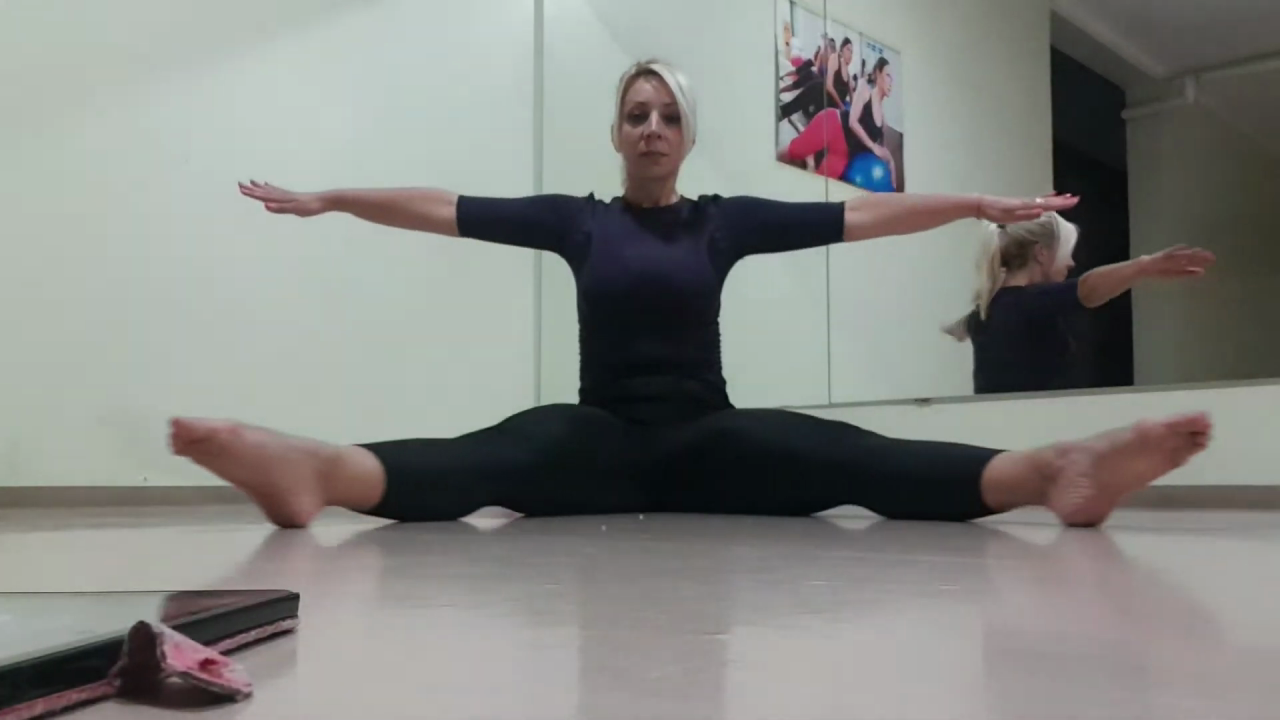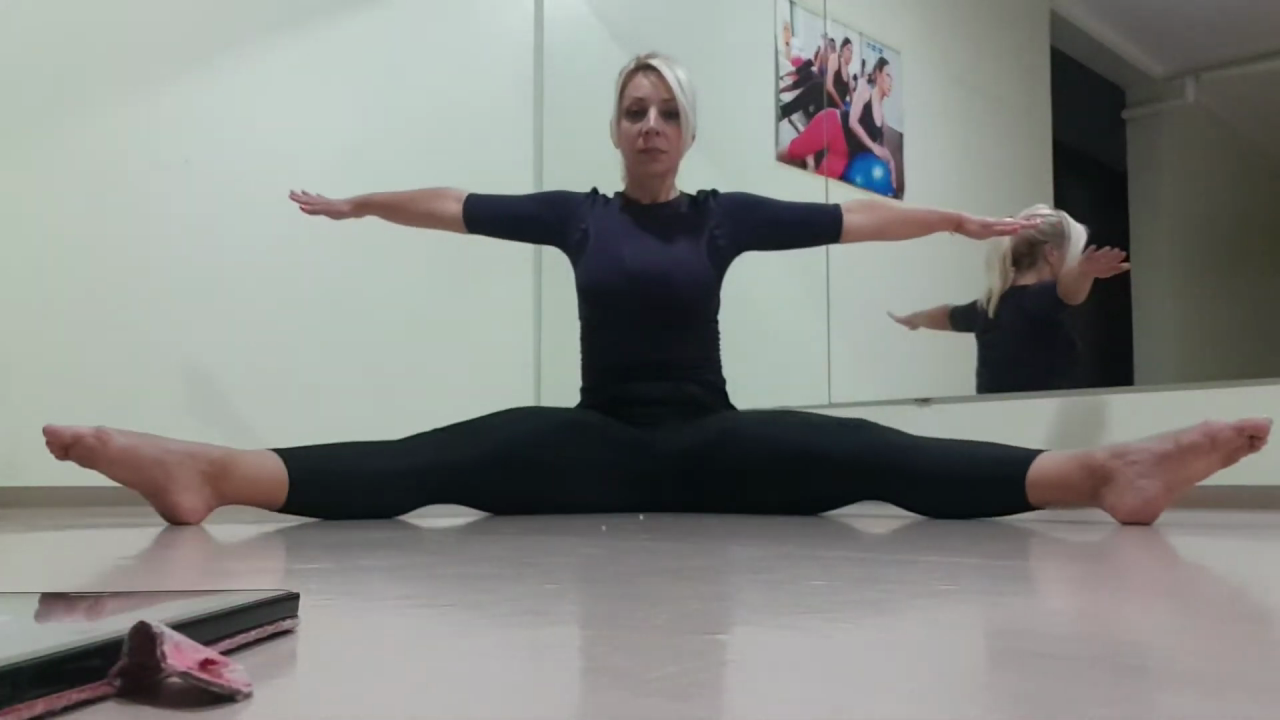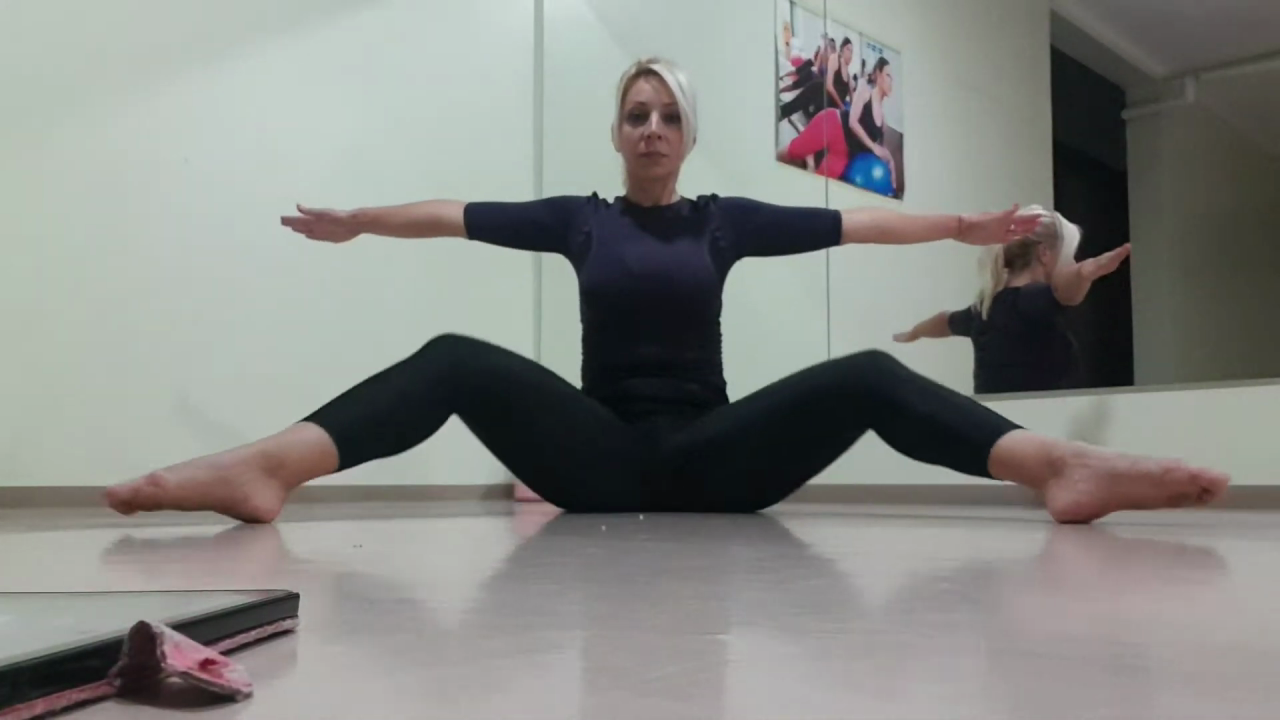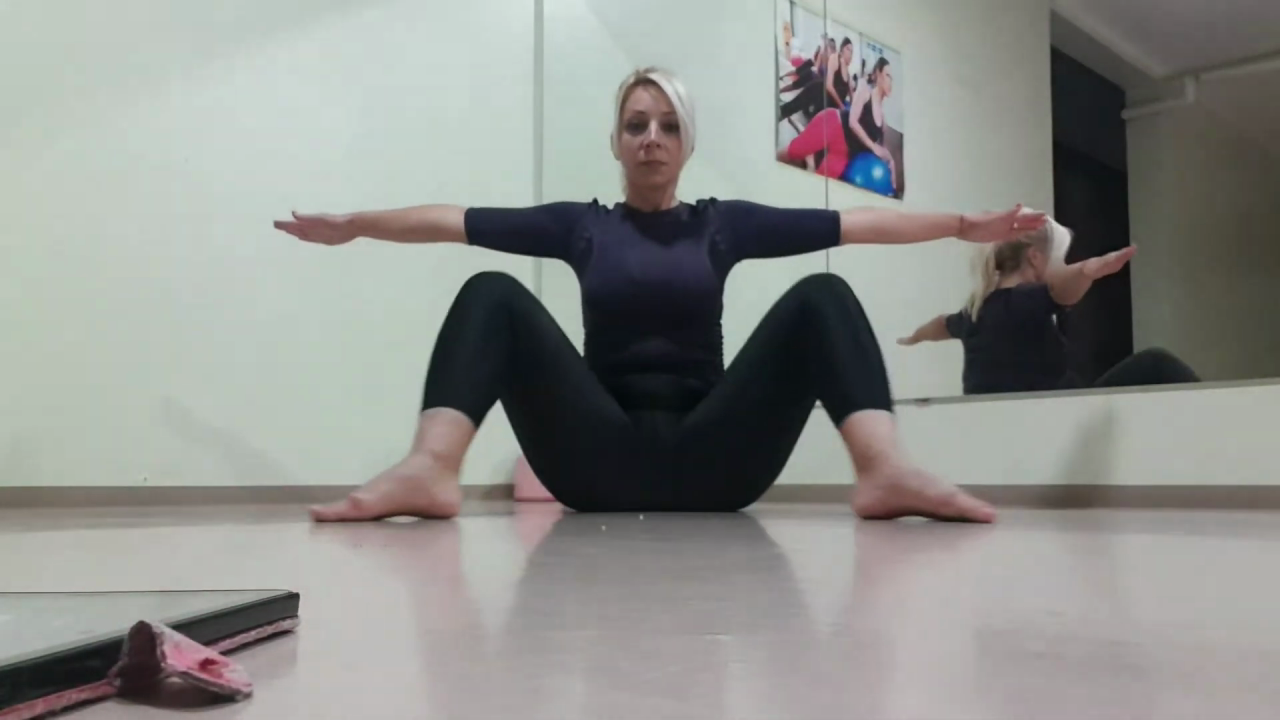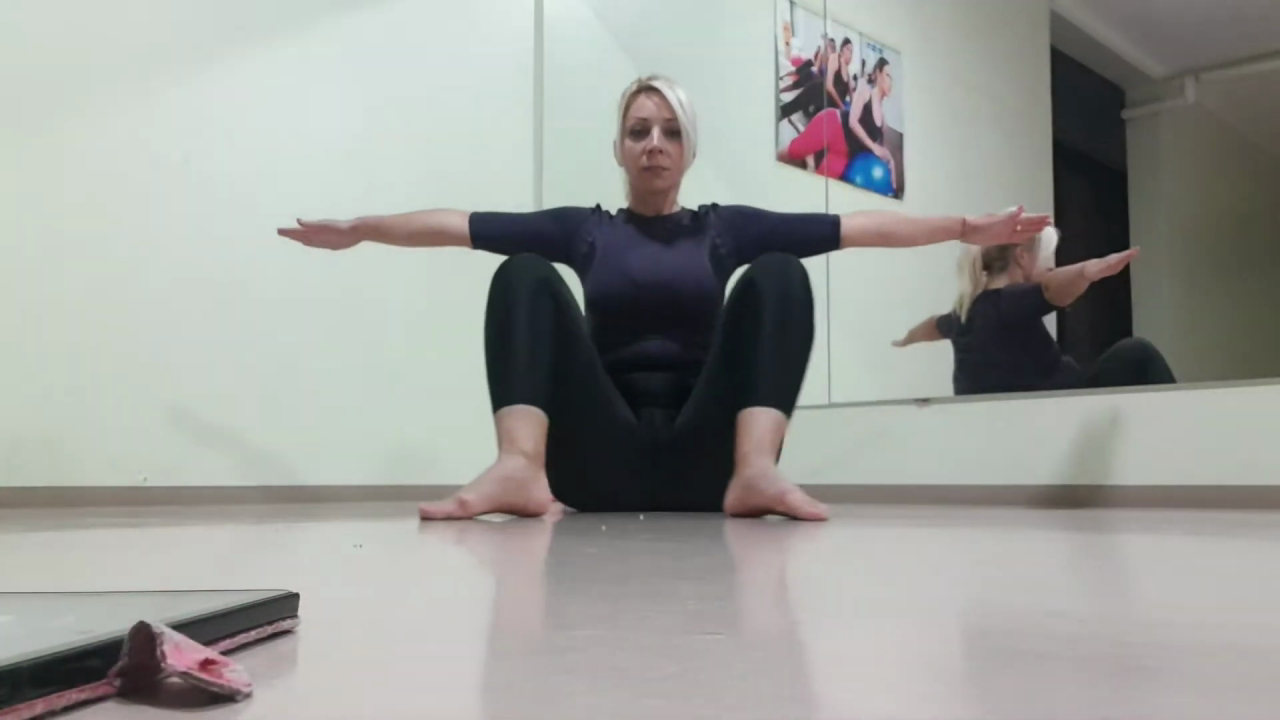
dt=0.4s
person 1, frame 1
left shoulder: (723, 220)
right shoulder: (579, 220)
left elbow: (860, 215)
right elbow: (450, 209)
left wrist: (979, 202)
right wrist: (331, 199)
left hip: (707, 442)
right hip: (612, 443)
left knee: (846, 453)
right knee: (499, 452)
left ankle: (1055, 472)
right ankle: (315, 470)
person 1, frame 2
left shoulder: (724, 215)
right shoulder: (577, 213)
left elbow: (851, 218)
right elbow: (457, 206)
left wrist: (960, 219)
right wrist: (358, 203)
left hip: (707, 447)
right hip: (602, 448)
left knee: (868, 452)
right knee: (446, 456)
left ankle: (1106, 472)
right ankle: (204, 473)
person 1, frame 3
left shoulder: (724, 219)
right shoulder: (579, 218)
left elbow: (855, 223)
right elbow: (452, 215)
left wrist: (964, 224)
right wrist: (354, 218)
left hip: (711, 458)
right hip: (599, 458)
left knee: (868, 375)
right knee: (457, 359)
left ankle: (1067, 469)
right ankle: (258, 469)
person 1, frame 4
left shoulder: (724, 223)
right shoulder: (581, 224)
left elbow: (856, 223)
right elbow: (451, 220)
left wrist: (965, 224)
right wrist: (350, 223)
left hip: (710, 462)
right hip: (602, 461)
left knee: (822, 294)
right knee: (492, 292)
left ankle: (884, 468)
right ankle: (429, 467)
person 1, frame 5
left shoulder: (724, 228)
right shoulder: (583, 229)
left elbow: (860, 227)
right elbow: (456, 225)
left wrist: (969, 227)
right wrist: (355, 229)
left hip: (702, 452)
right hip: (602, 460)
left knee: (776, 273)
right knee: (526, 273)
left ankle: (754, 470)
right ankle: (521, 467)
person 2, frame 1
left shoulder: (989, 308)
right shoulder: (1034, 302)
left elbow: (966, 326)
right elbow: (1089, 288)
left wrist: (958, 328)
right wrist: (1147, 267)
person 2, frame 2
left shoulder: (990, 306)
right shoulder: (1037, 300)
left elbow: (947, 315)
right elbow: (1068, 289)
left wrist: (911, 319)
right wrist: (1084, 272)
person 2, frame 3
left shoulder: (987, 307)
right shoulder: (1030, 301)
left elbow: (946, 321)
right elbow: (1064, 289)
left wrist: (912, 334)
right wrist: (1087, 271)
person 2, frame 4
left shoulder: (979, 310)
right shoulder: (1023, 302)
left elbow: (944, 324)
right elbow: (1060, 288)
left wrist: (915, 337)
right wrist: (1091, 268)
person 2, frame 5
left shoulder: (970, 310)
right shoulder: (1011, 302)
left elbow: (936, 325)
right elbow: (1052, 289)
left wrist: (907, 339)
right wrist: (1089, 270)
